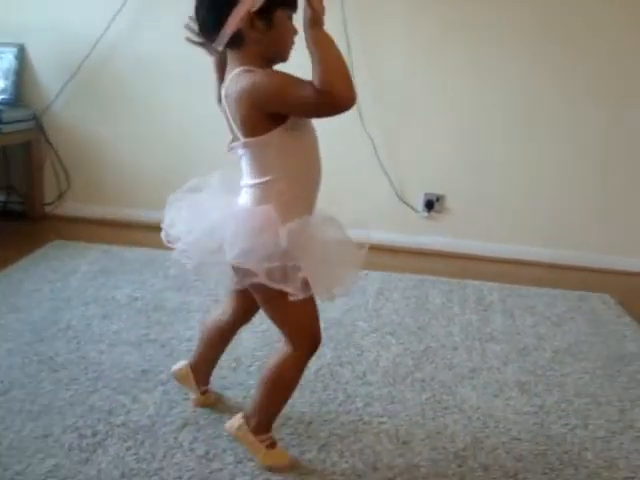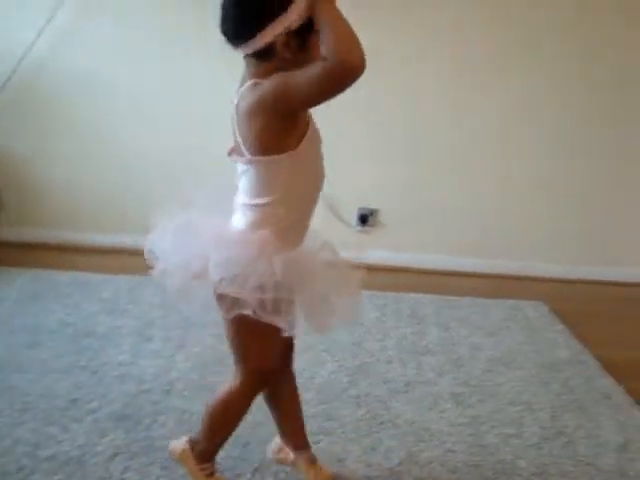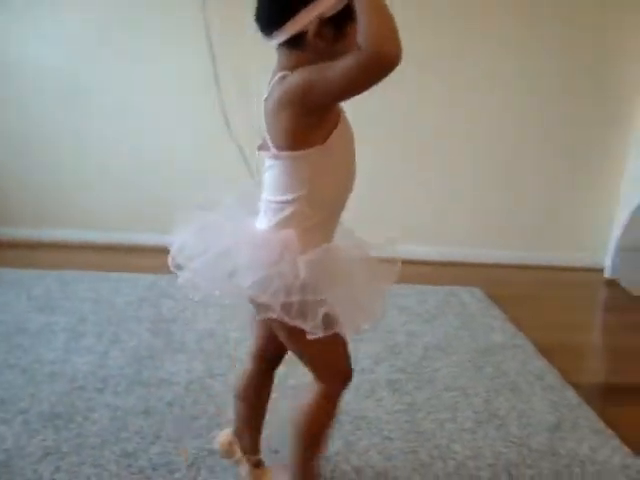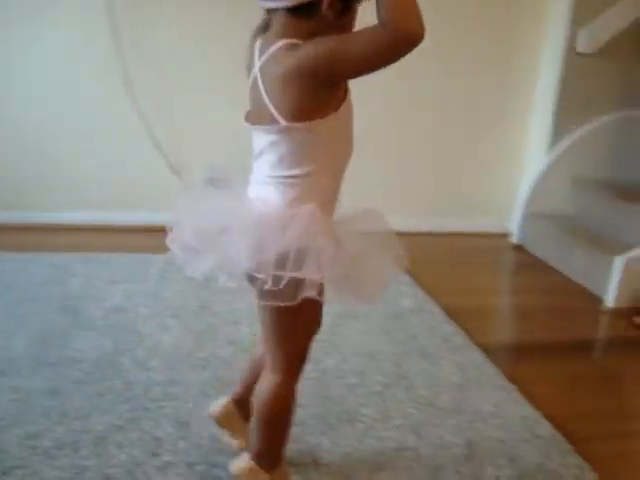
dt=0.4s
person 1, frame 1
left shoulder: (240, 80)
right shoulder: (257, 86)
right elbow: (339, 96)
left wrist: (220, 56)
left hip: (264, 229)
right hip: (268, 236)
left knee: (237, 312)
right knee: (305, 341)
left ankle: (194, 375)
right ankle: (254, 428)
person 1, frame 2
left shoulder: (264, 87)
right shoulder: (271, 95)
right elbow: (348, 64)
left hip: (265, 256)
right hip: (256, 261)
left knee: (277, 364)
right knee: (253, 374)
person 1, frame 3
left shoulder: (291, 77)
right shoulder: (303, 89)
right elbow: (383, 54)
left hip: (279, 253)
right hip: (284, 261)
left knee: (266, 359)
right knee: (334, 374)
person 1, frame 4
left shoulder: (264, 45)
right shoulder: (311, 62)
left hip: (271, 221)
right hip: (287, 235)
left knee: (287, 343)
right knee: (285, 363)
left ankle: (237, 405)
